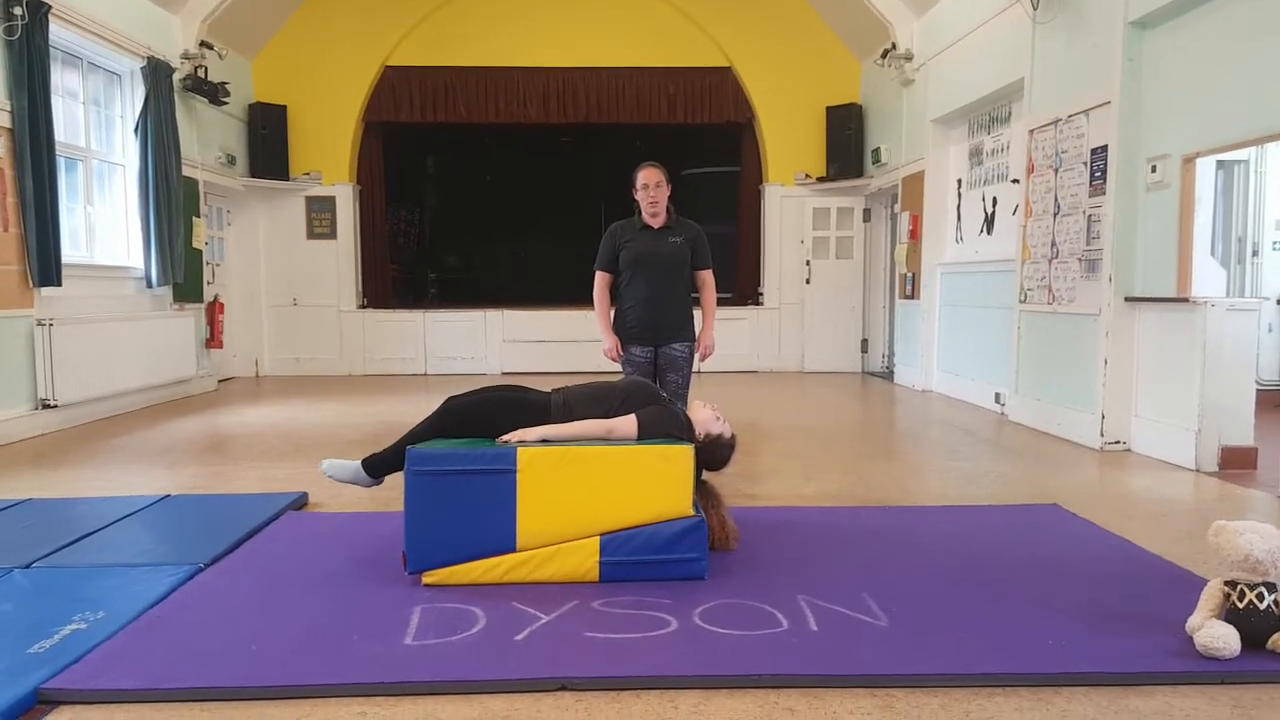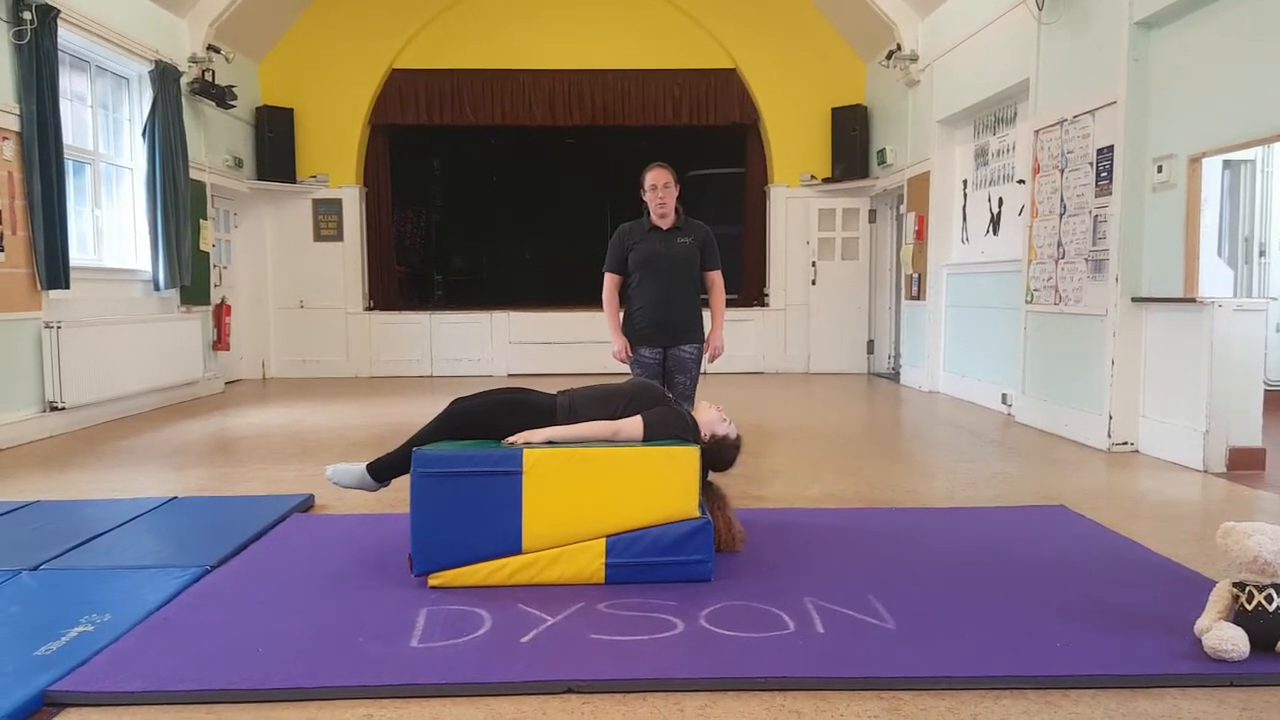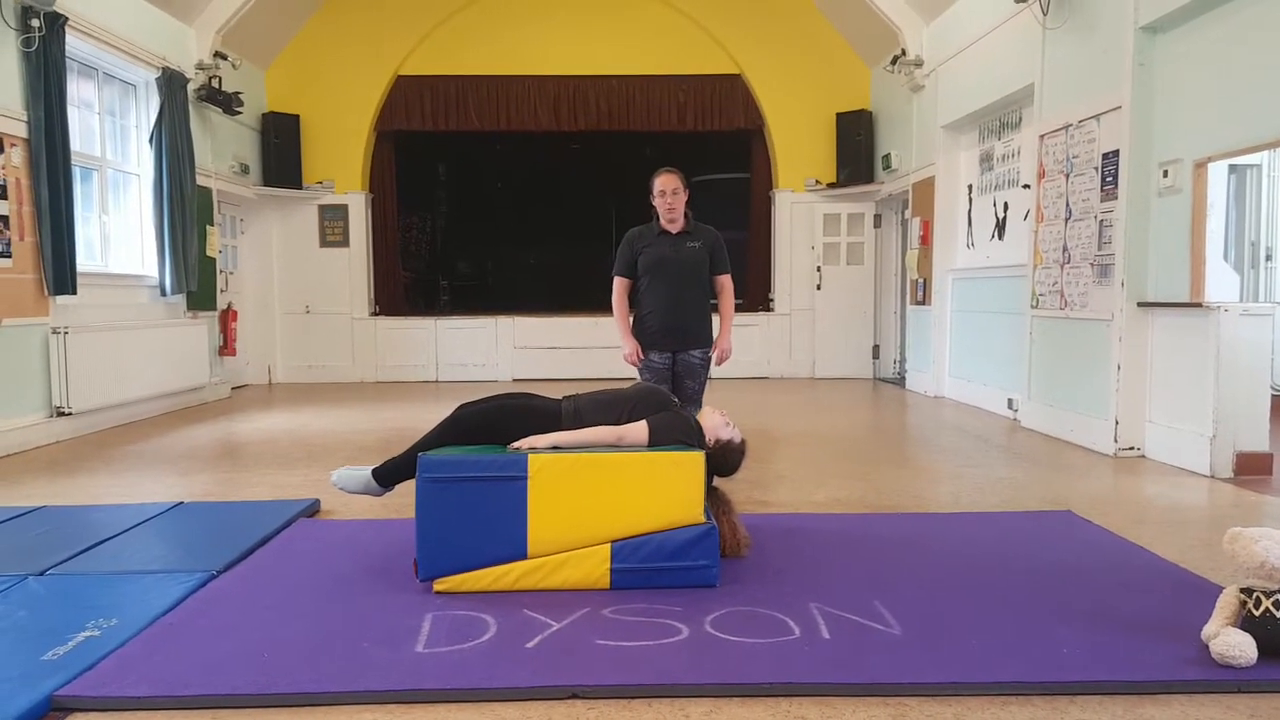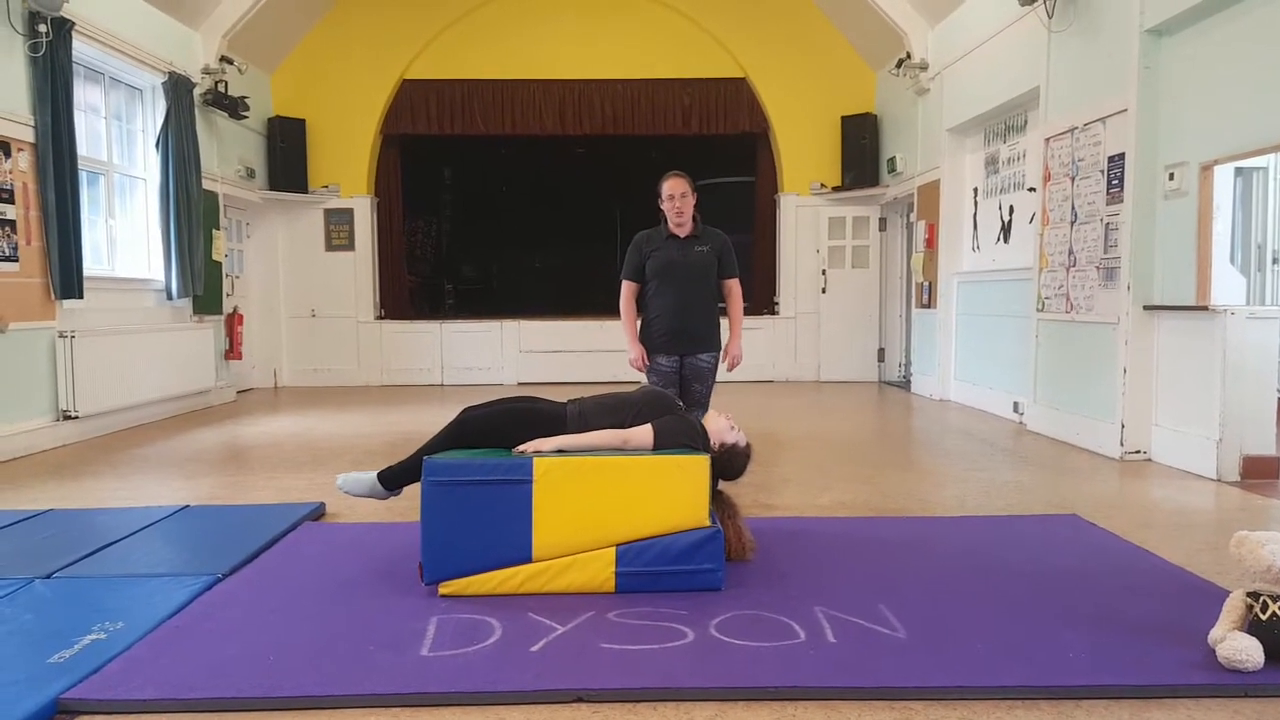
dt=0.4s
person 1, frame 1
left shoulder: (673, 424)
right shoulder: (669, 411)
left elbow: (607, 429)
left wrist: (539, 432)
left hip: (548, 418)
right hip: (549, 404)
left knee: (452, 417)
right knee: (455, 407)
left ankle: (372, 469)
right ankle: (377, 464)
person 1, frame 2
left shoulder: (678, 425)
right shoulder: (676, 414)
left elbow: (612, 431)
left wrist: (543, 434)
left hip: (552, 419)
right hip: (555, 404)
left knee: (459, 419)
right knee: (460, 409)
left ankle: (376, 473)
right ankle: (381, 469)
person 1, frame 3
left shoulder: (683, 430)
right shoulder: (681, 418)
left elbow: (619, 436)
left wrist: (549, 440)
left hip: (557, 424)
right hip: (560, 411)
left knee: (463, 425)
right knee: (465, 416)
left ankle: (381, 478)
right ankle: (387, 473)
person 1, frame 4
left shoulder: (688, 435)
right shoulder: (687, 423)
left elbow: (623, 440)
left wrist: (554, 444)
left hip: (562, 428)
right hip: (565, 414)
left knee: (468, 429)
right knee: (470, 419)
left ankle: (387, 482)
right ankle: (391, 479)
person 2, frame 1
left shoulder: (690, 232)
right shoulder: (618, 233)
left elbow: (706, 282)
right elbow: (601, 285)
left wrist: (708, 329)
right wrist: (607, 333)
left hip: (678, 338)
right hip: (633, 338)
left knee: (676, 407)
person 2, frame 2
left shoulder: (699, 233)
right shoulder: (626, 234)
left elbow: (714, 283)
right elbow: (610, 287)
left wrist: (717, 330)
right wrist: (616, 334)
left hip: (687, 339)
right hip: (642, 339)
left knee: (682, 407)
person 2, frame 3
left shoulder: (708, 237)
right shoulder: (636, 239)
left elbow: (724, 287)
right elbow: (620, 291)
left wrist: (725, 333)
right wrist: (627, 338)
left hip: (696, 343)
right hip: (651, 343)
left knee: (690, 412)
person 2, frame 4
left shoulder: (717, 241)
right shoulder: (644, 242)
left elbow: (732, 291)
right elbow: (628, 295)
left wrist: (735, 338)
right wrist: (632, 342)
left hip: (704, 347)
right hip: (659, 347)
left knee: (697, 415)
